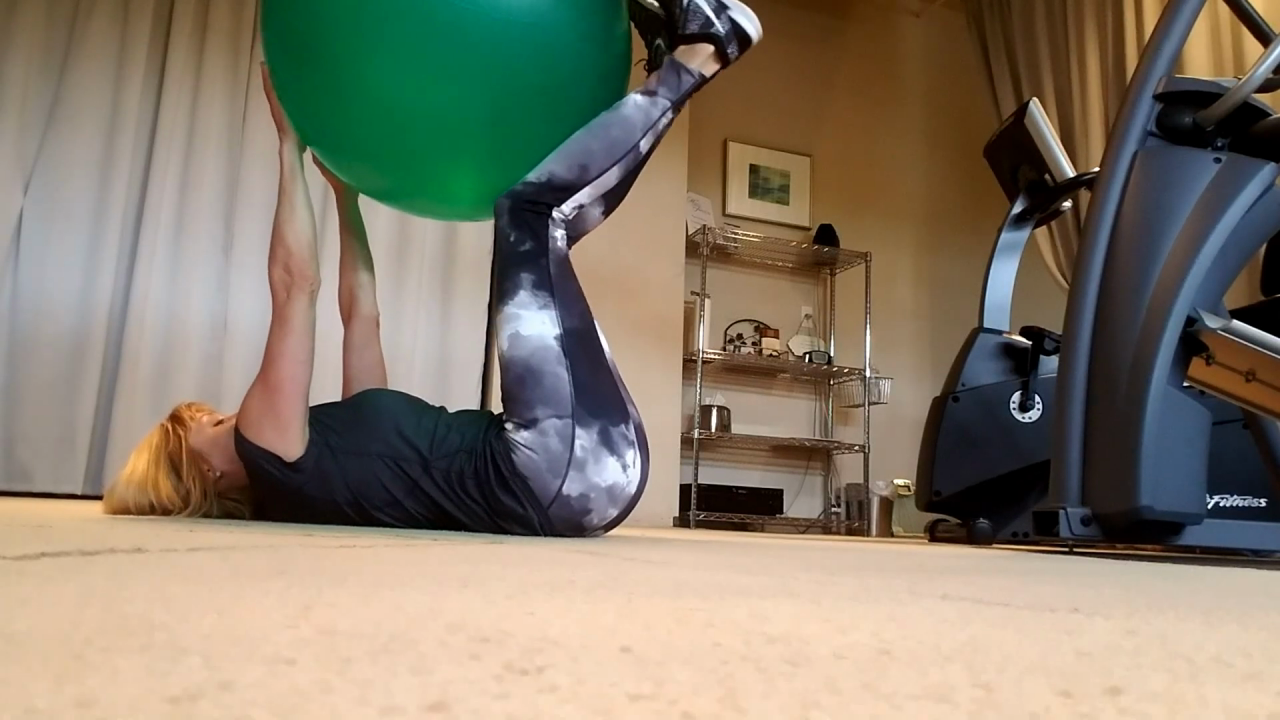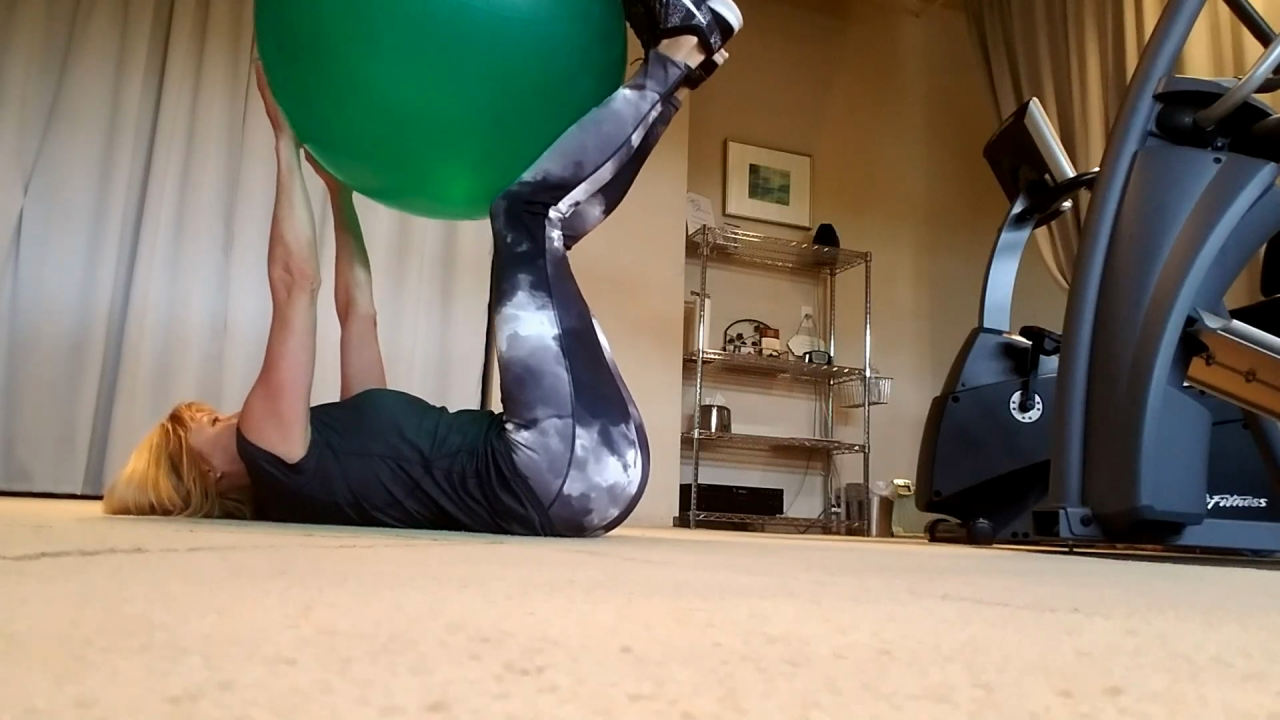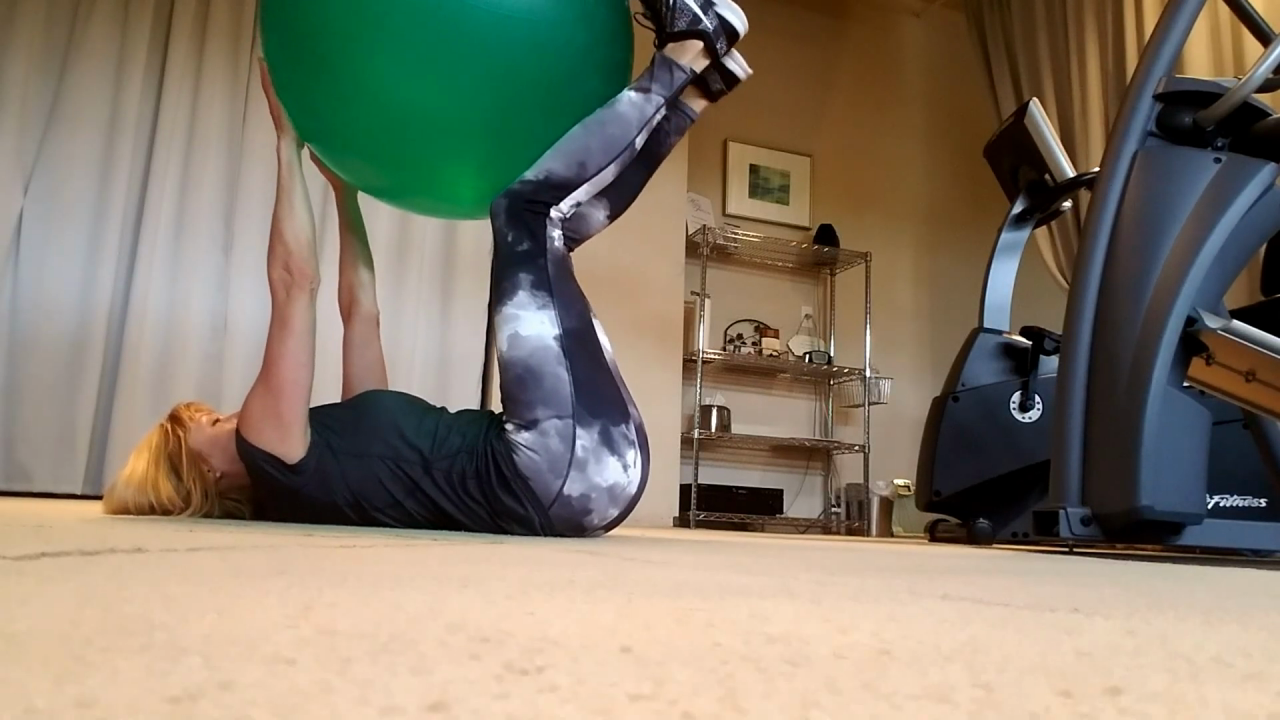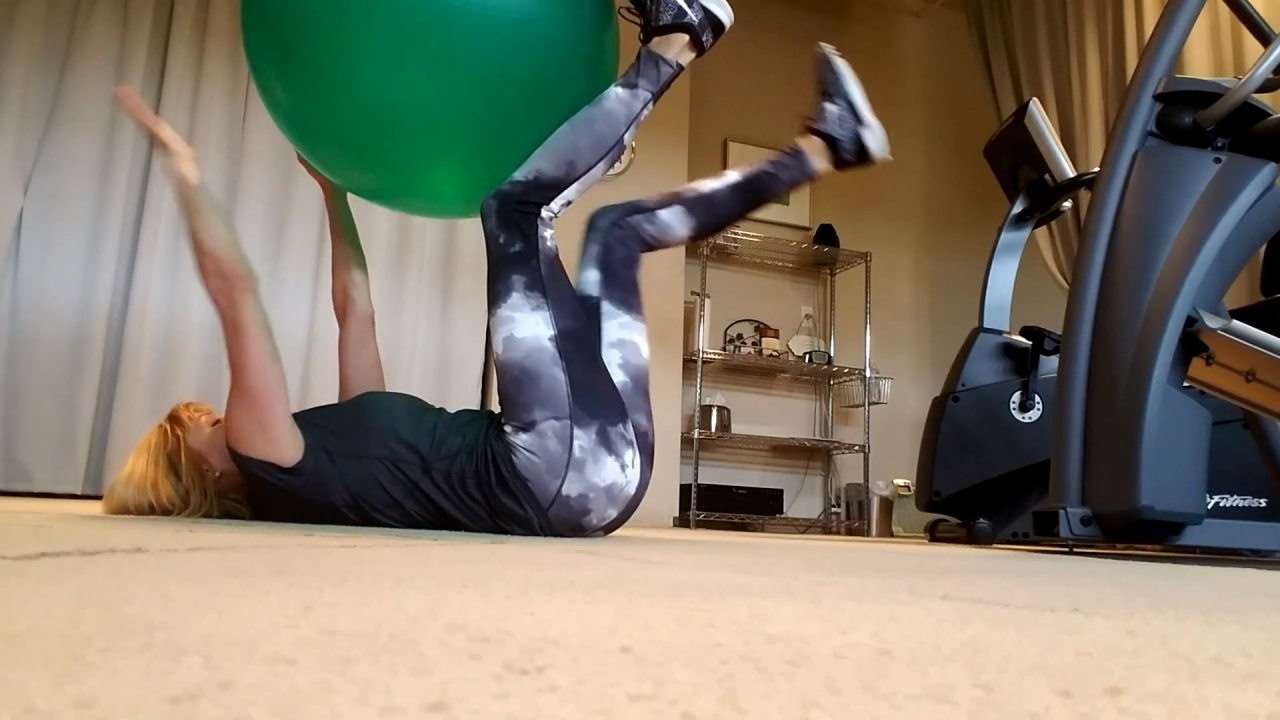
dt=0.4s
person 1, frame 1
left shoulder: (332, 434)
right shoulder: (268, 452)
left elbow: (359, 309)
right elbow: (295, 283)
left wrist: (344, 188)
right wrist: (289, 144)
left hip: (592, 464)
right hip: (568, 475)
left knee: (539, 228)
right knee: (528, 206)
left ankle: (673, 72)
right ankle: (695, 59)
person 1, frame 2
left shoulder: (333, 436)
right shoulder: (268, 450)
left elbow: (357, 308)
right elbow: (295, 281)
left wrist: (339, 186)
right wrist: (286, 141)
left hip: (589, 464)
right hip: (566, 476)
left knee: (540, 232)
right knee: (525, 207)
left ankle: (671, 81)
person 1, frame 3
left shoulder: (320, 440)
right shoulder: (272, 455)
left elbow: (360, 308)
right elbow: (294, 283)
left wrist: (344, 189)
right wrist: (288, 140)
left hip: (588, 464)
right hip: (570, 471)
left knee: (540, 235)
right knee: (528, 208)
left ankle: (691, 93)
person 1, frame 4
left shoulder: (334, 431)
right shoulder: (271, 465)
left elbow: (356, 306)
right elbow: (235, 288)
left wrist: (334, 191)
right wrist: (183, 170)
left hip: (594, 462)
right hip: (567, 474)
left knee: (618, 229)
right knee: (515, 209)
left ankle: (825, 148)
